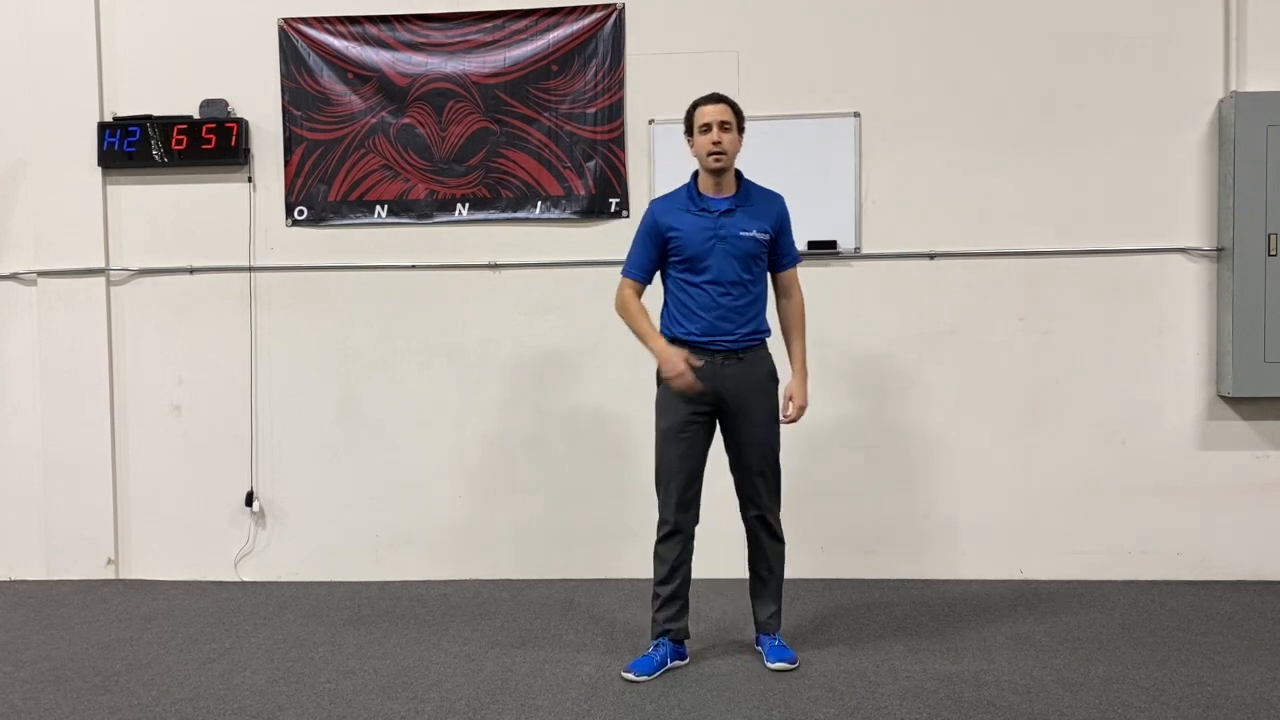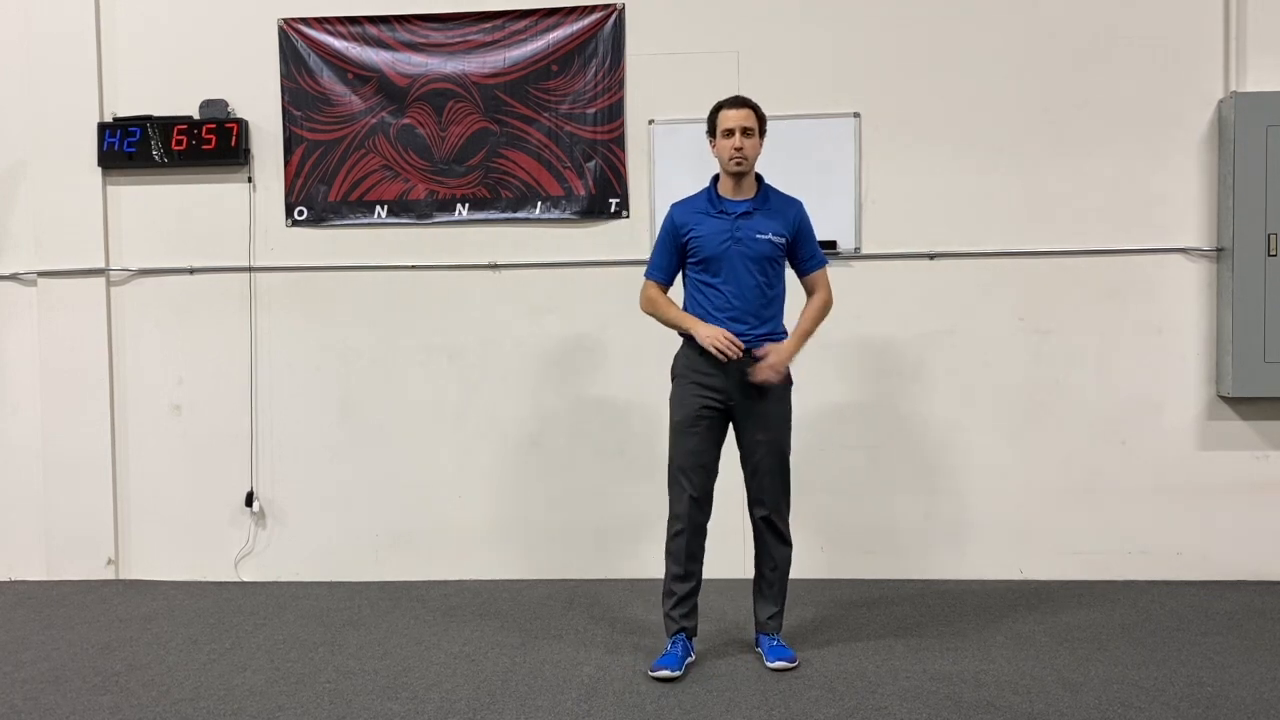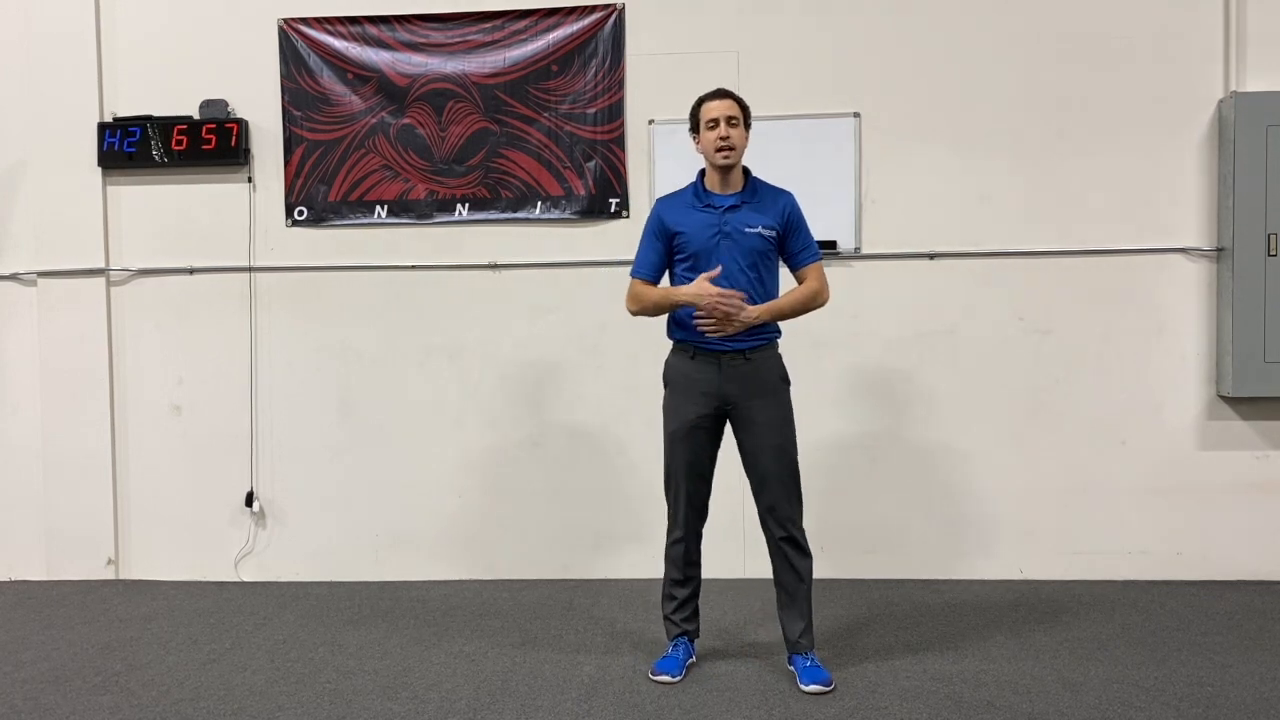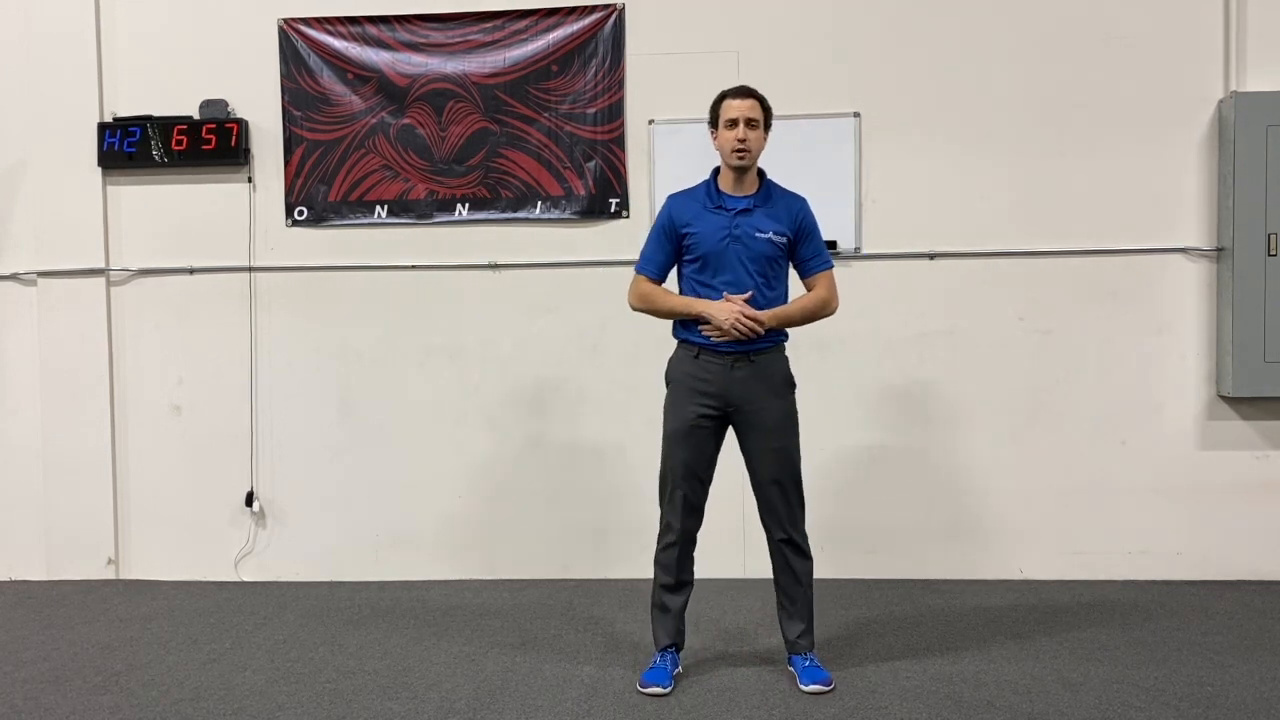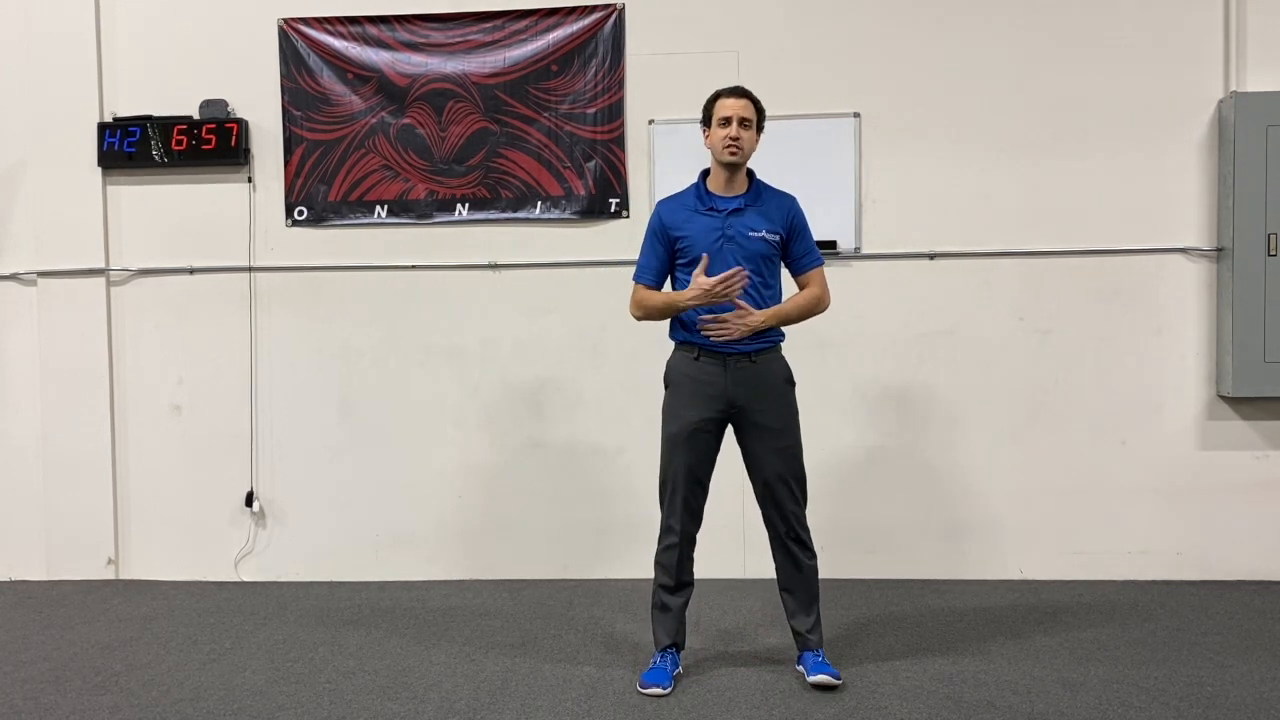
dt=1s
person 1, frame 1
left shoulder: (770, 208)
right shoulder: (664, 212)
left elbow: (789, 294)
right elbow: (627, 294)
left wrist: (799, 374)
right wrist: (660, 350)
left hip: (751, 370)
right hip: (685, 373)
left knee: (762, 509)
right knee: (675, 511)
left ankle: (769, 630)
right ankle: (669, 638)
person 1, frame 2
left shoulder: (789, 213)
right shoulder: (684, 215)
left elbow: (821, 293)
right elbow: (651, 295)
left wrist: (789, 346)
right wrist: (700, 328)
left hip: (765, 373)
right hip: (698, 370)
left knee: (770, 508)
right knee: (687, 508)
left ankle: (769, 629)
right ankle: (680, 634)
person 1, frame 3
left shoulder: (779, 205)
right shoulder: (669, 211)
left elbow: (816, 288)
right elbow: (636, 299)
left wrist: (755, 312)
right wrist: (687, 296)
left hip: (760, 369)
right hip: (691, 371)
left knee: (782, 514)
right knee: (685, 514)
left ankle: (801, 647)
right ankle: (681, 637)
person 1, frame 4
left shoulder: (791, 209)
right shoulder: (680, 209)
left elbow: (824, 297)
right elbow: (641, 293)
left wrist: (764, 317)
right wrist: (708, 307)
left hip: (766, 373)
right hip: (695, 372)
left knee: (785, 517)
right knee: (679, 518)
left ankle: (800, 647)
right ankle: (667, 649)
person 1, frame 5
left shoulder: (783, 209)
right shoulder: (671, 212)
left elbow: (817, 293)
right elbow: (641, 303)
left wrist: (761, 317)
right wrist: (690, 295)
left hip: (764, 372)
right hip: (694, 372)
left knee: (787, 514)
right knee: (679, 518)
left ankle: (809, 644)
right ankle: (667, 649)
